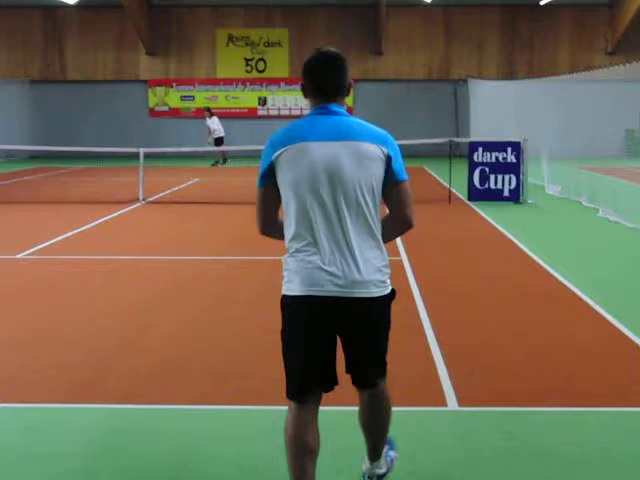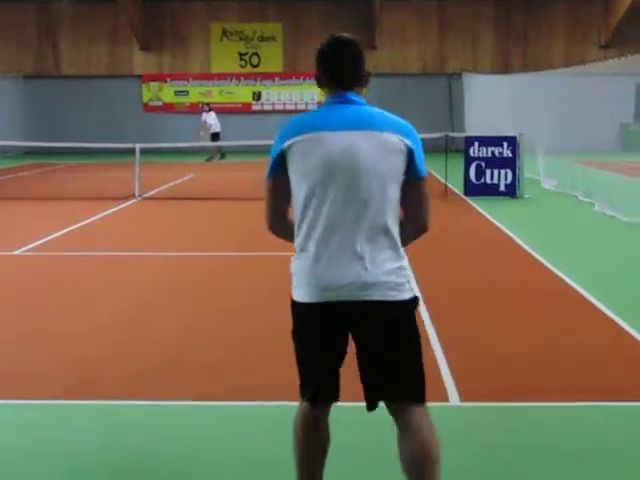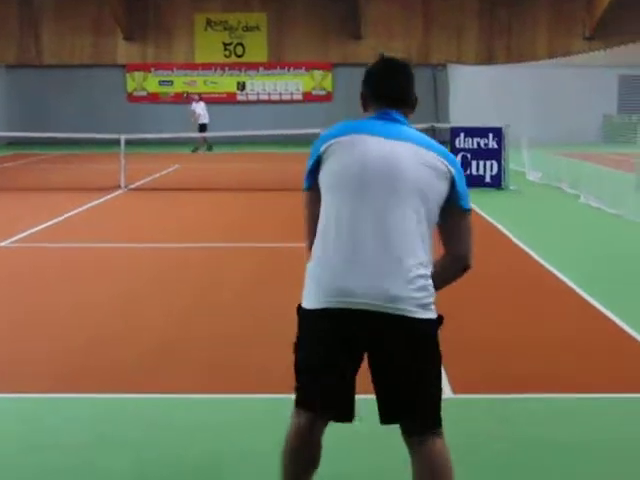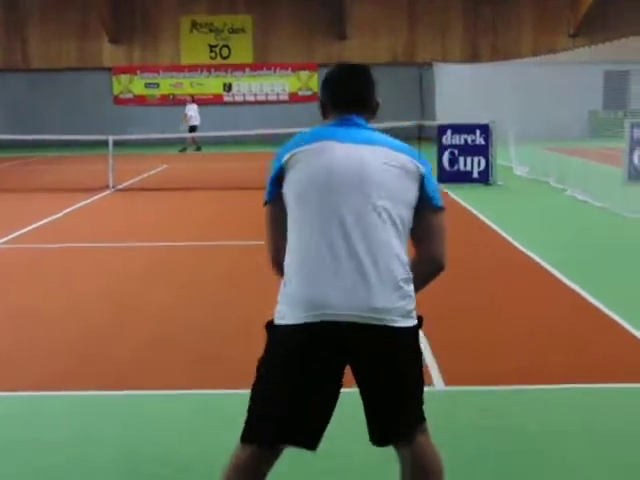
dt=0.3s
person 1, frame 1
left shoulder: (281, 143)
right shoulder: (379, 140)
left elbow: (266, 224)
right elbow: (404, 218)
left hip: (305, 289)
right hip: (368, 287)
left knee: (303, 400)
right knee: (372, 384)
person 1, frame 2
left shoulder: (292, 134)
right shoulder: (401, 133)
left elbow: (275, 221)
right elbow: (419, 221)
left hip: (315, 291)
right hip: (387, 290)
left knee: (315, 402)
right knee: (410, 407)
person 1, frame 3
left shoulder: (330, 142)
right shoulder: (443, 159)
right elbow: (461, 257)
left hip: (327, 301)
right hip: (407, 308)
left knee: (309, 416)
right knee: (423, 434)
person 1, frame 4
left shoulder: (293, 152)
right shoulder: (411, 160)
left elbow: (278, 256)
right elbow: (434, 259)
left hip: (302, 315)
right hip: (388, 318)
right knee: (412, 435)
